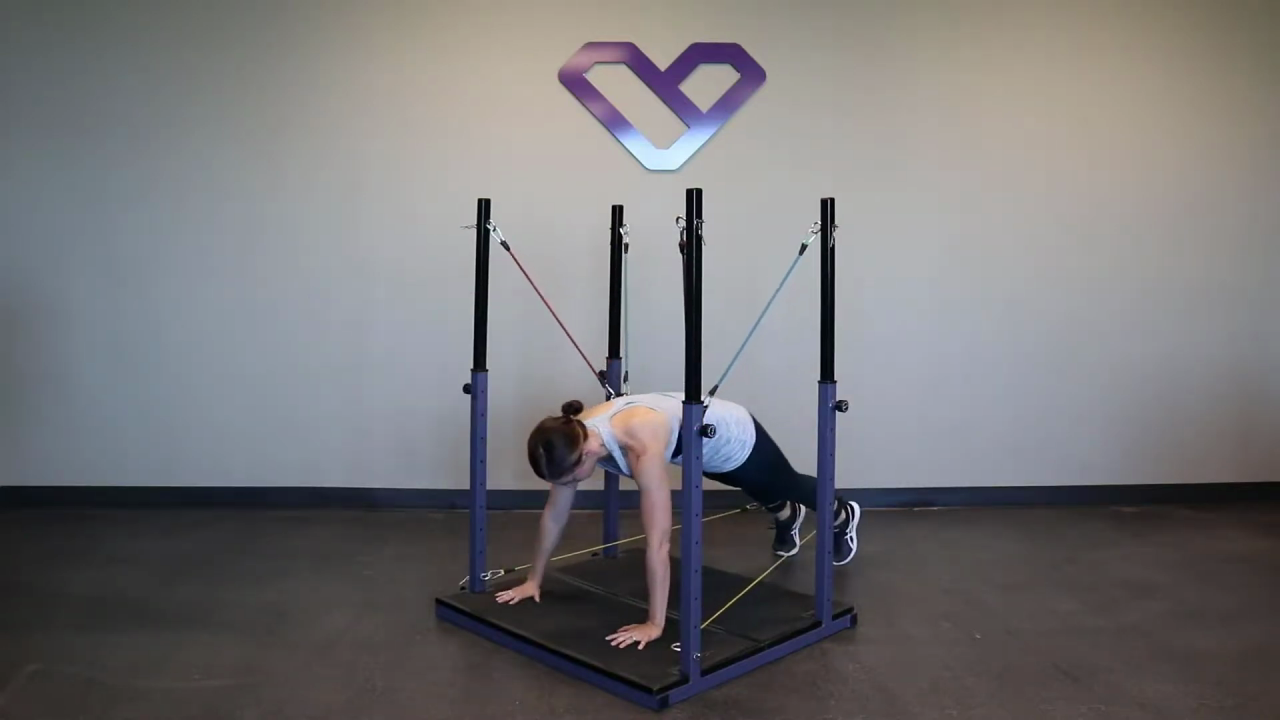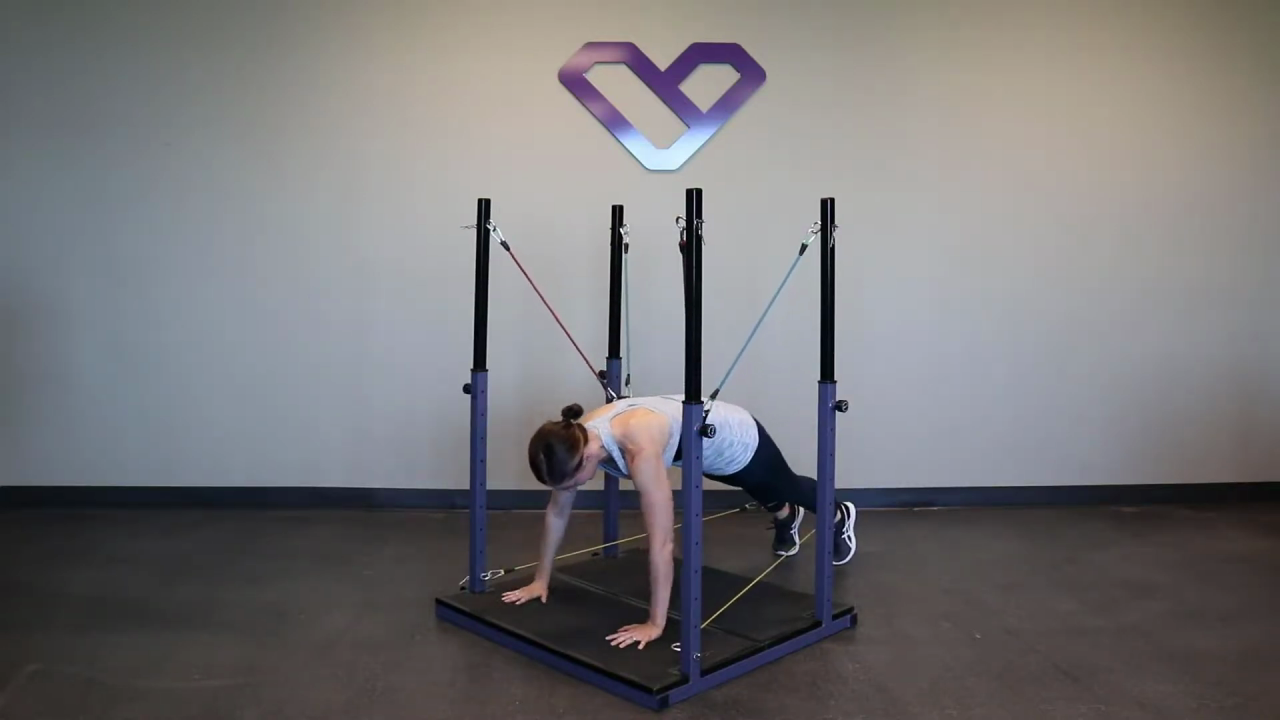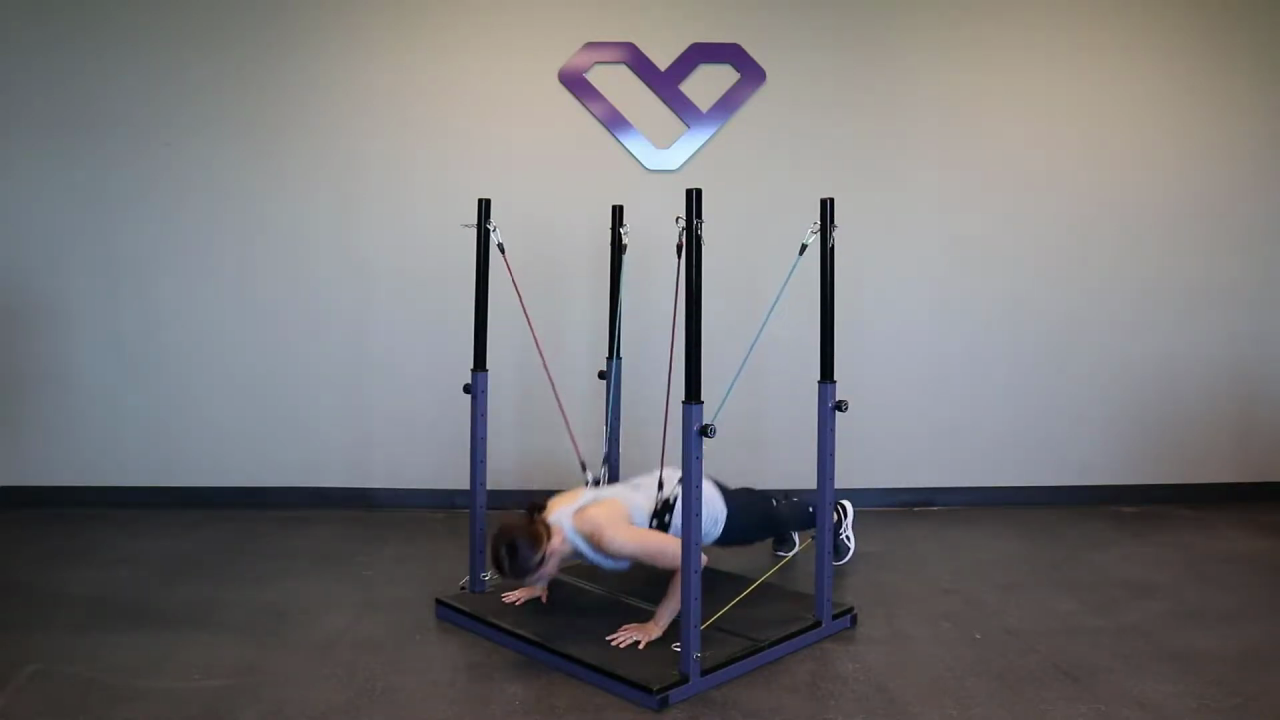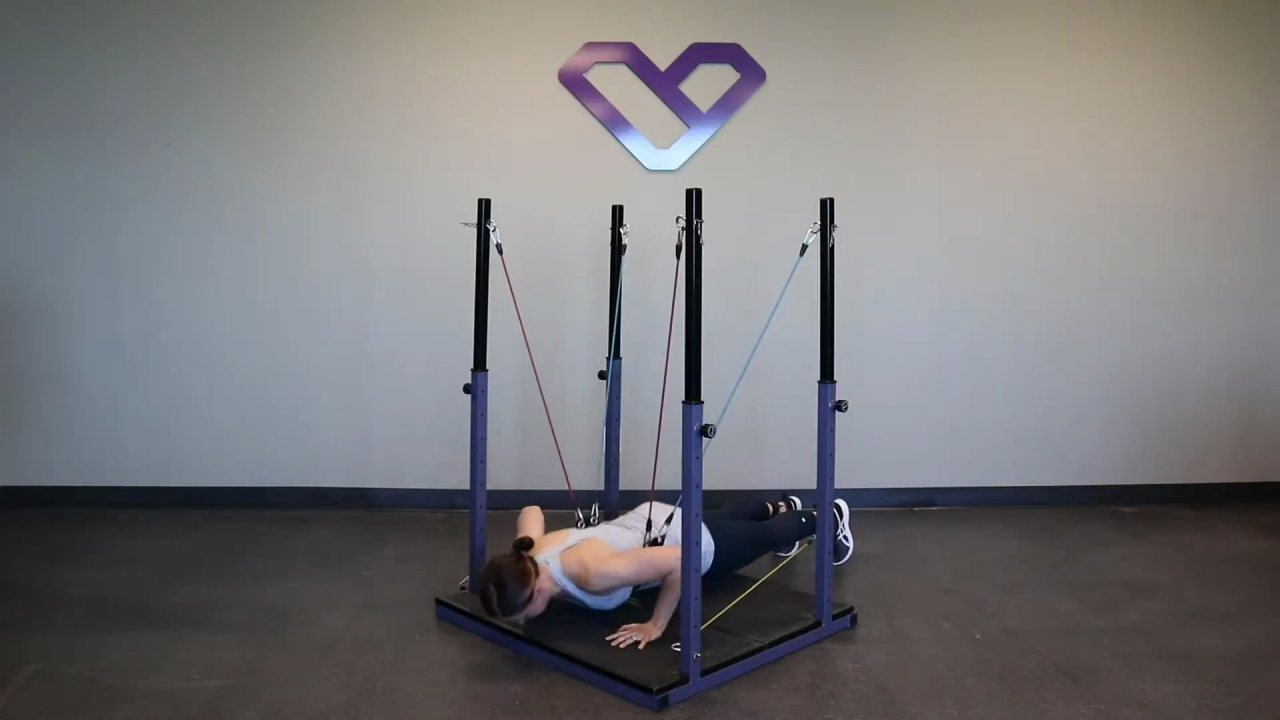
dt=0.4s
person 1, frame 1
left shoulder: (640, 445)
right shoulder: (574, 436)
left elbow: (658, 542)
right elbow: (554, 513)
left wrist: (655, 624)
right wrist: (534, 580)
left hip: (731, 437)
left knee: (786, 483)
right knee: (758, 488)
left ankle: (842, 516)
right ankle: (788, 519)
person 1, frame 2
left shoulder: (638, 448)
right shoulder: (574, 441)
left elbow: (661, 543)
right elbow: (557, 511)
left wrist: (655, 624)
right wrist: (541, 579)
left hip: (733, 438)
left knee: (788, 486)
right knee: (761, 490)
left ankle: (839, 517)
right ankle: (787, 517)
person 1, frame 3
left shoulder: (603, 535)
right shoulder: (547, 519)
left wrist: (657, 625)
right wrist: (537, 586)
left hip: (702, 509)
right hip: (657, 491)
left knee: (773, 519)
right knee: (747, 504)
left ankle: (835, 517)
right ankle: (781, 500)
person 1, frame 4
left shoulder: (591, 571)
right shoulder: (532, 558)
left elbow: (680, 561)
right elbow: (531, 510)
left wrist: (655, 626)
right hip: (647, 522)
left knee: (767, 535)
right knee: (728, 518)
left ankle: (831, 517)
right ankle: (779, 506)
